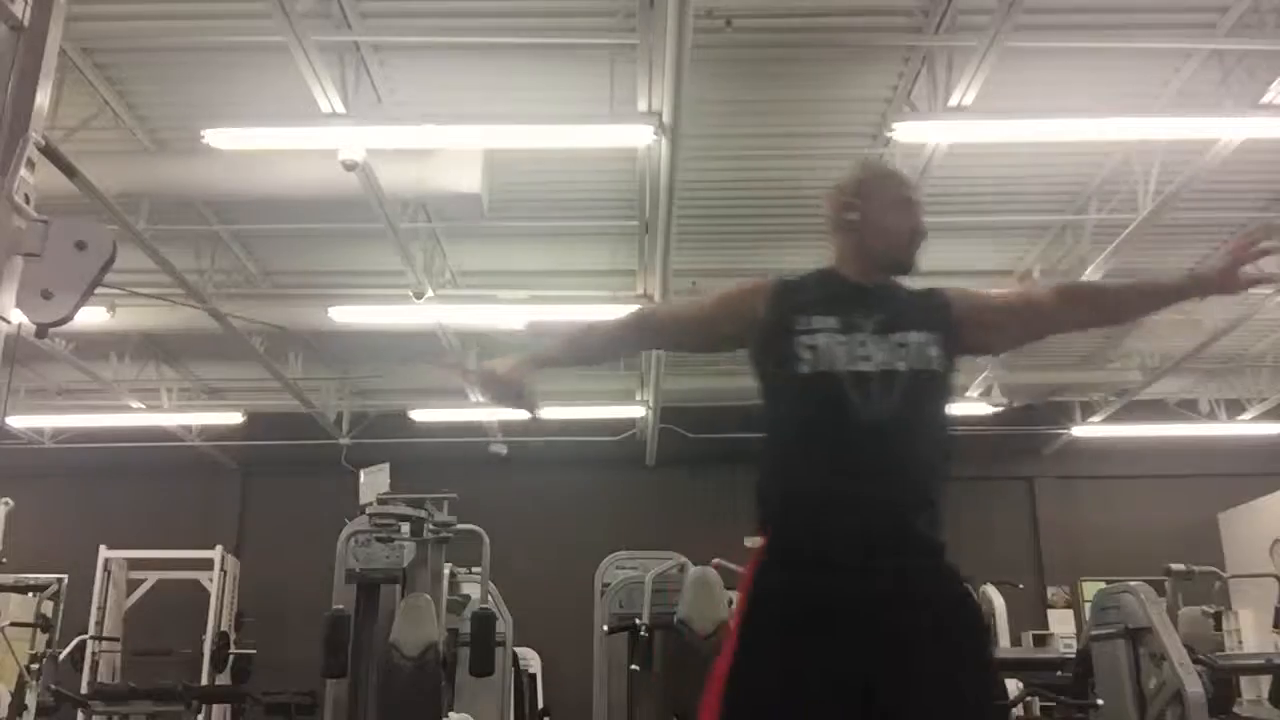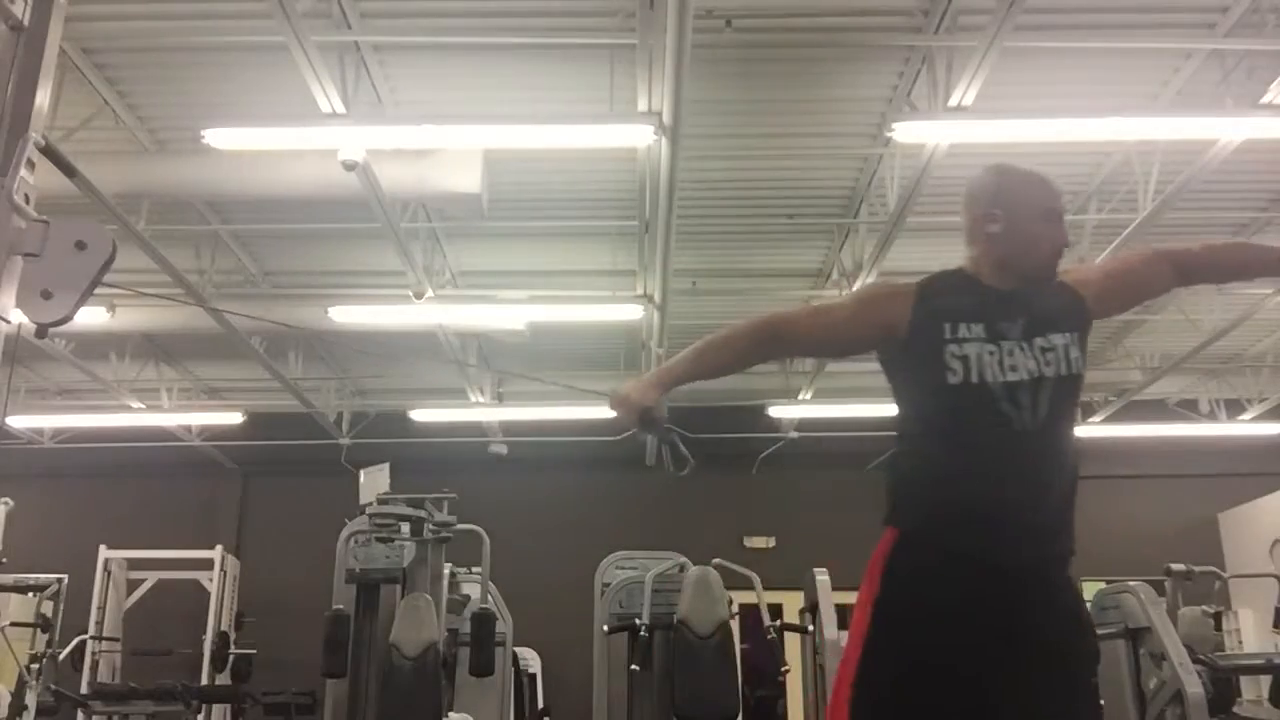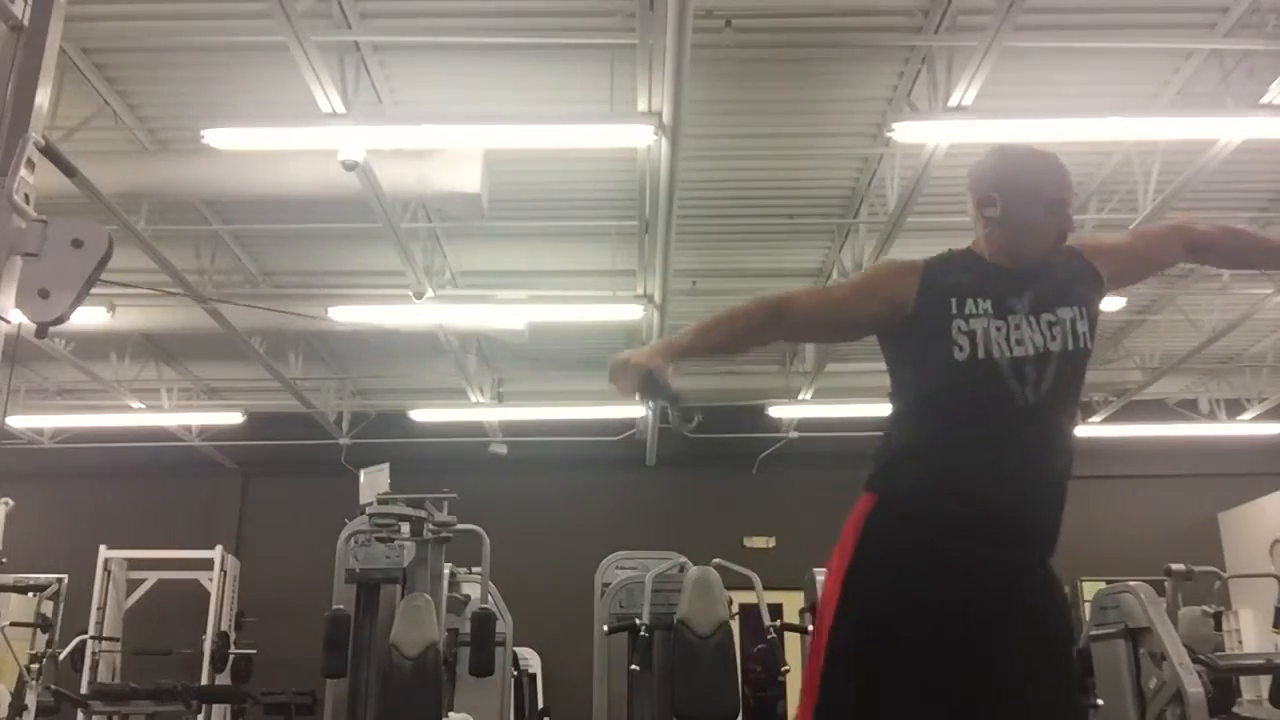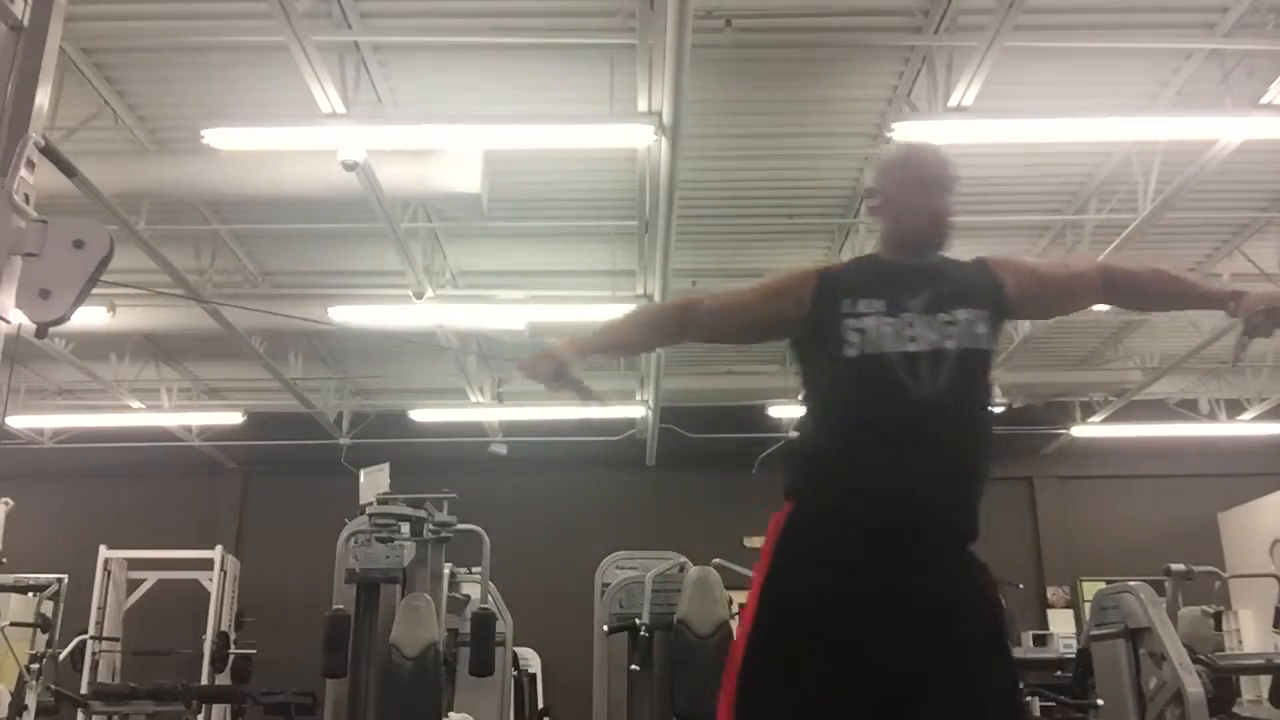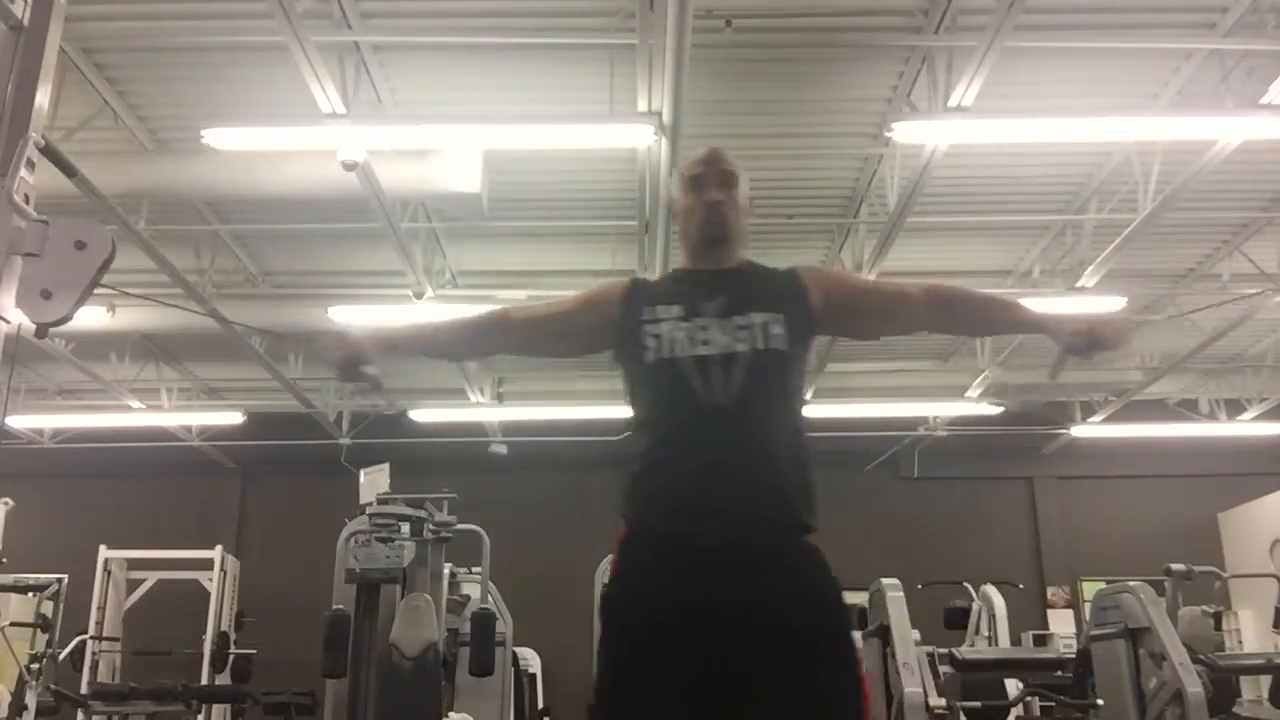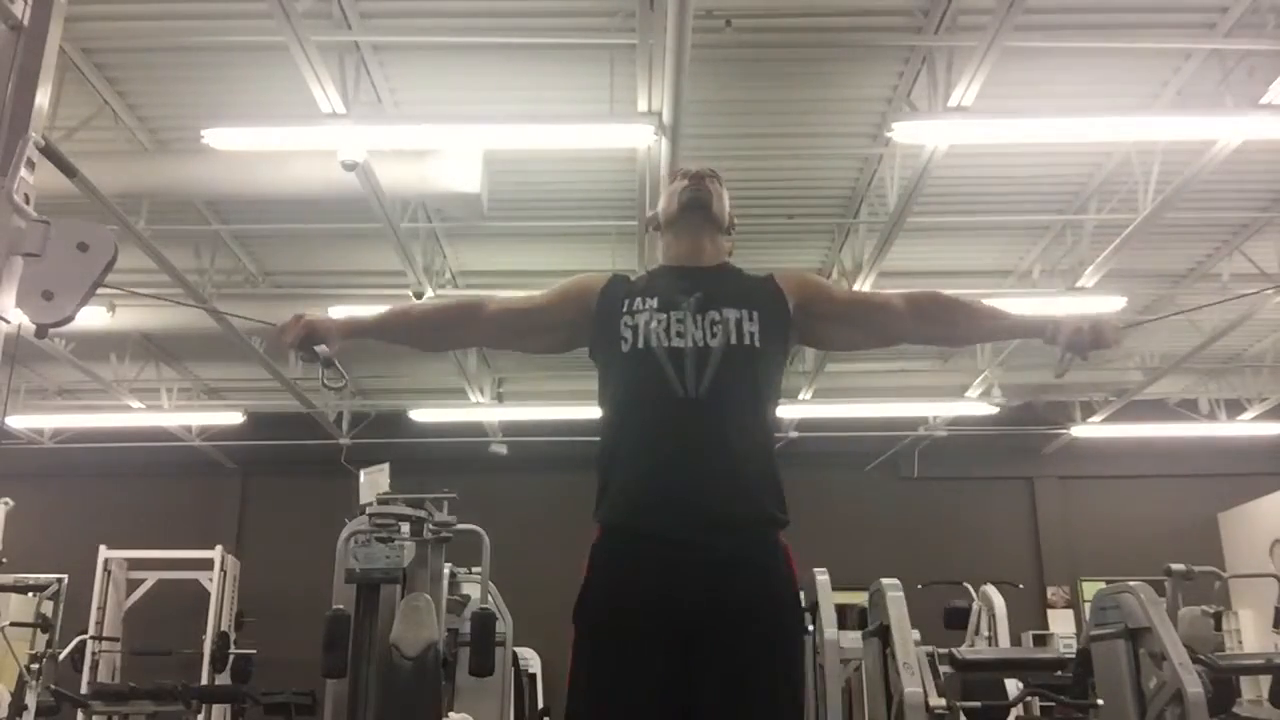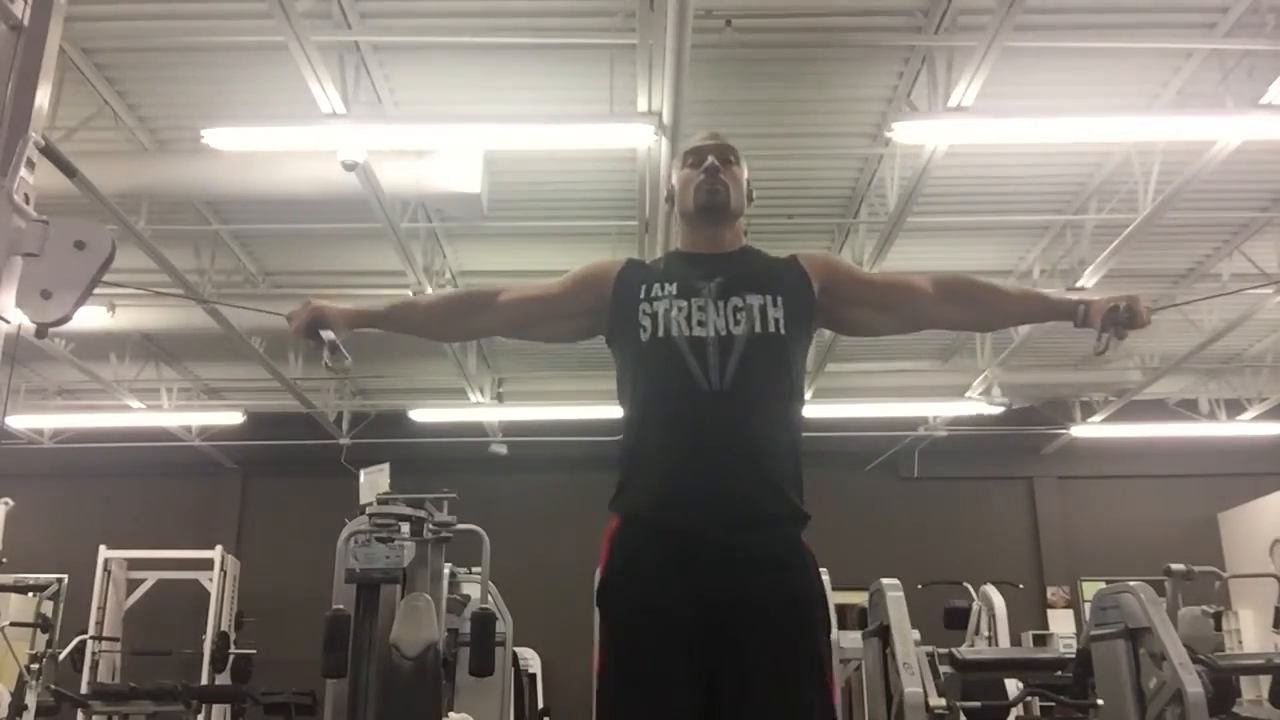
dt=0.5s
person 1, frame 1
left shoulder: (942, 314)
right shoulder: (774, 307)
left elbow: (1062, 306)
right elbow: (650, 326)
left wrist: (1201, 281)
right wrist: (530, 362)
left hip: (913, 572)
right hip: (801, 573)
person 1, frame 2
left shoulder: (1073, 300)
right shoulder: (909, 308)
left elbow: (1180, 263)
right elbow: (776, 332)
right wrist: (659, 379)
left hip: (1037, 577)
right hip: (927, 570)
person 1, frame 3
left shoulder: (1082, 272)
right shoulder: (914, 287)
left elbow: (1187, 240)
right elbow: (782, 313)
right wrist: (664, 351)
left hip: (1017, 559)
right hip: (903, 547)
person 1, frame 4
left shoulder: (991, 283)
right shoulder: (819, 293)
left elbow: (1107, 280)
right elbow: (693, 314)
right wrist: (576, 347)
left hip: (939, 558)
right hip: (823, 552)
person 1, frame 5
left shoulder: (799, 293)
right shoulder: (629, 306)
left elbow: (926, 304)
right elbow: (509, 326)
left wrist: (1052, 323)
right wrist: (385, 342)
left hip: (779, 563)
right hip: (665, 563)
person 1, frame 6
left shoulder: (780, 296)
right shoulder: (603, 299)
left elbow: (909, 314)
right elbow: (480, 318)
left wrist: (1046, 326)
right wrist: (351, 325)
left hip: (745, 562)
right hip: (634, 562)
person 1, frame 7
left shoulder: (802, 280)
right shoulder: (619, 286)
left elbow: (936, 299)
right elbow: (493, 308)
left wrist: (1073, 305)
right wrist: (358, 313)
left hip: (769, 557)
right hip: (654, 555)
